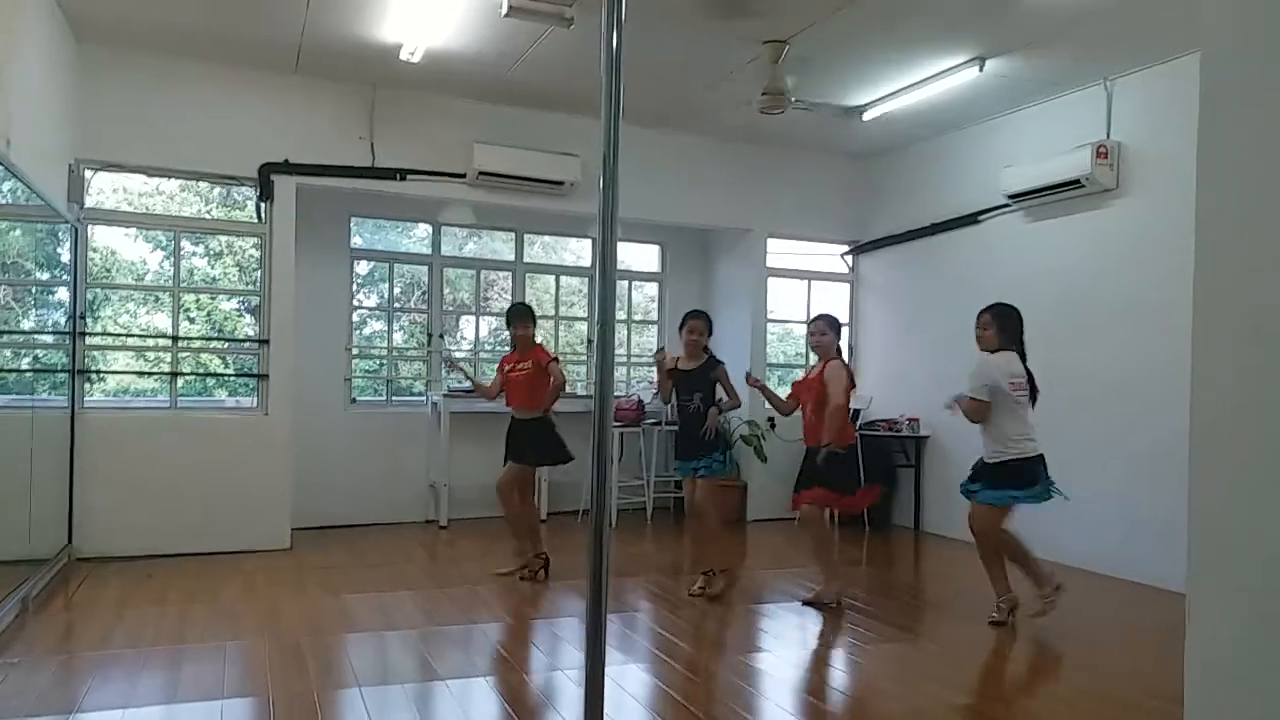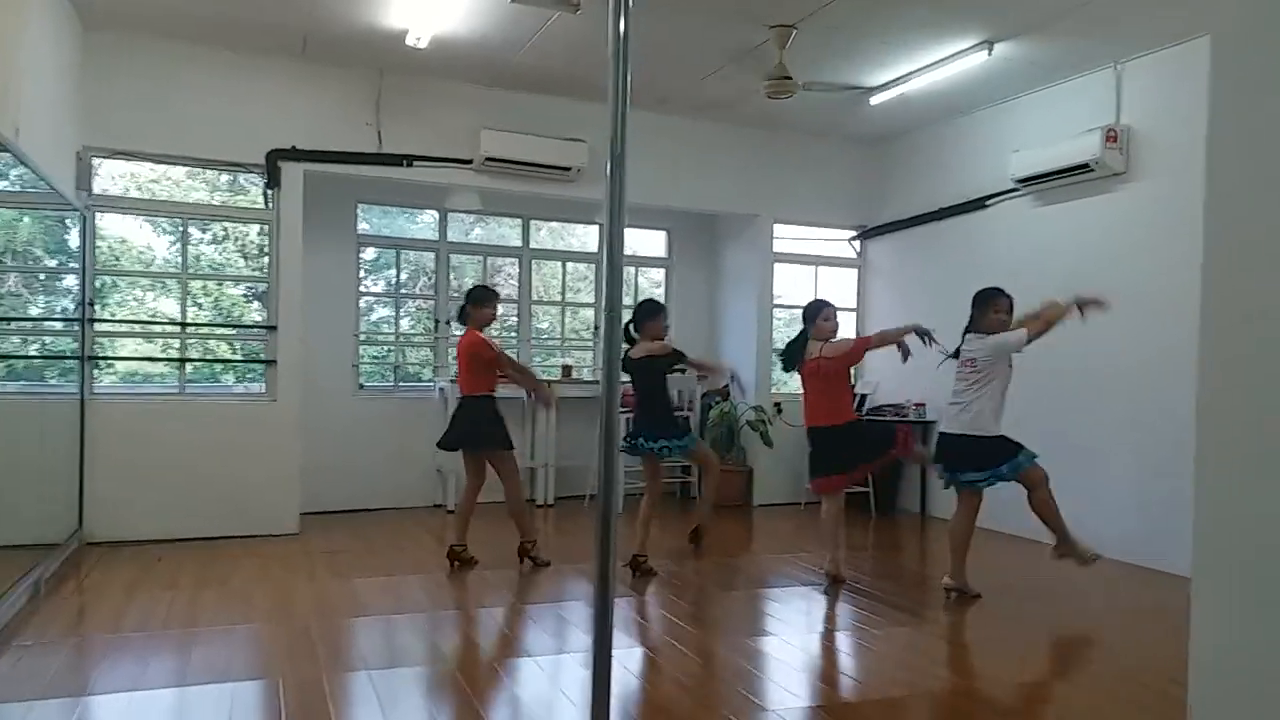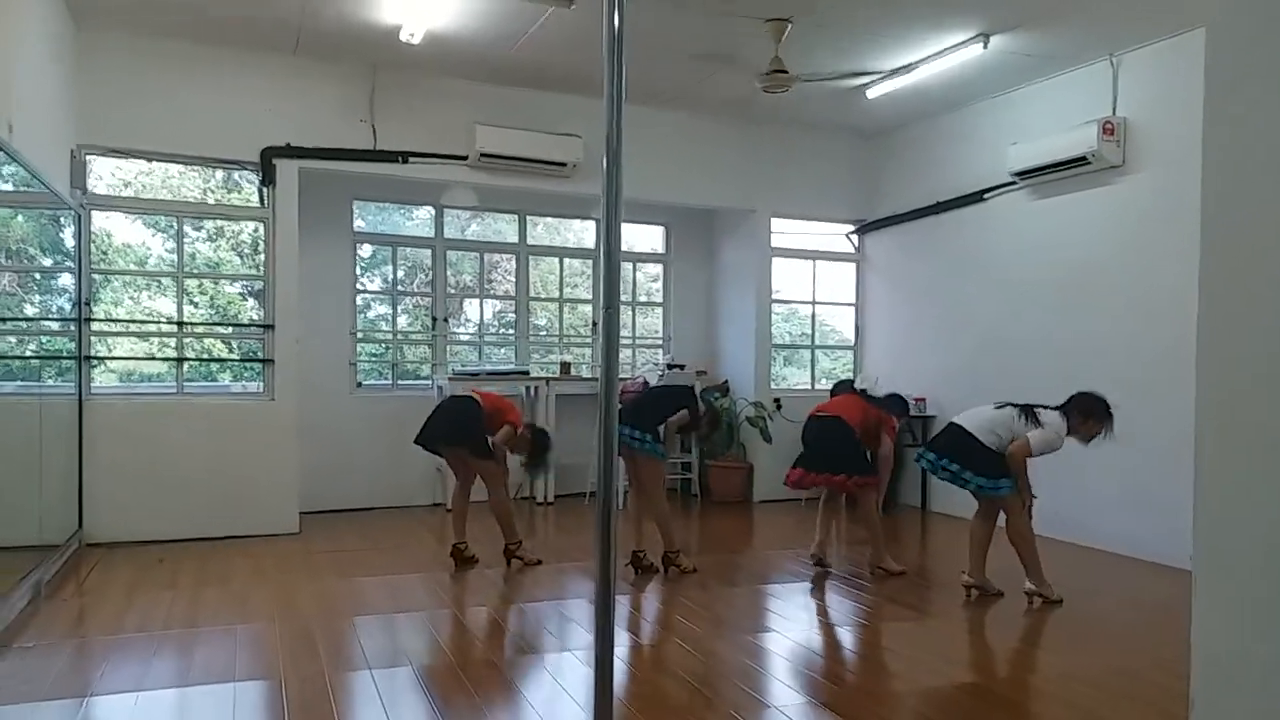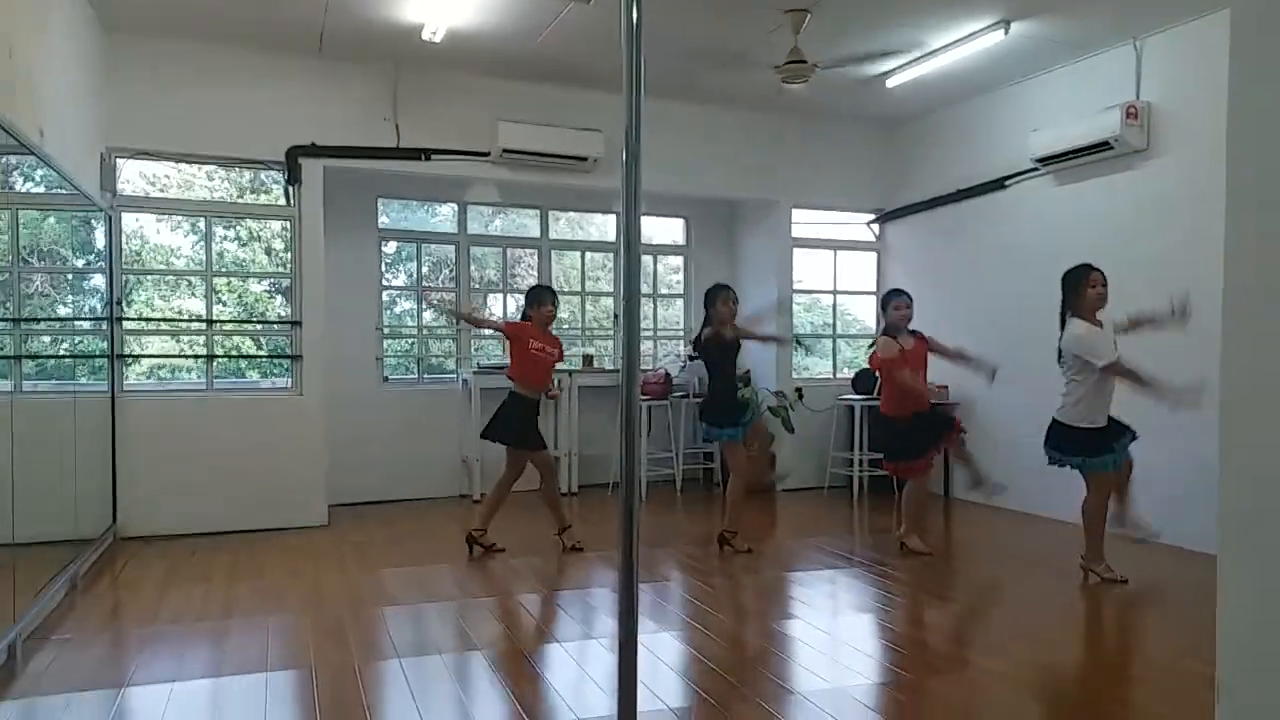
dt=1s
person 1, frame 1
left shoulder: (987, 364)
right shoulder: (1017, 365)
left elbow: (975, 414)
left wrist: (959, 403)
left hip: (1012, 461)
right hip: (1023, 458)
left knee: (987, 526)
right knee: (980, 525)
left ankle: (1045, 582)
right ankle: (1006, 598)
person 1, frame 2
left shoulder: (970, 341)
right shoulder: (994, 345)
left elbow: (1021, 325)
right elbow: (1038, 327)
left wrist: (1063, 306)
right wrist: (1074, 303)
left hip: (951, 438)
right hip: (979, 439)
left knee: (967, 504)
right knee: (1036, 479)
left ankle: (955, 577)
right ankle: (1067, 544)
person 1, frame 3
left shoulder: (1047, 417)
right shoulder: (1056, 431)
left elbow: (1016, 453)
right elbow: (1015, 454)
left wrist: (1022, 489)
right wrist: (1023, 492)
left hip: (956, 437)
right hip: (971, 446)
left knee: (990, 505)
right knee: (1017, 511)
left ankle: (974, 574)
right ankle: (1037, 582)
person 1, frame 4
left shoulder: (1099, 325)
right shoulder: (1079, 333)
left elbow: (1130, 323)
right elbow: (1121, 370)
left wrist: (1167, 317)
right wrist: (1164, 391)
left hip: (1097, 420)
right hip: (1076, 425)
left knee: (1122, 463)
right knee: (1100, 485)
left ankle: (1122, 514)
right ankle: (1094, 560)
person 2, frame 1
left shoulder: (833, 366)
right shoulder: (812, 372)
left elbow: (838, 404)
right elbow: (788, 408)
left wrist: (826, 444)
right wrist: (764, 391)
left hip: (835, 453)
right hip: (819, 453)
left knee: (810, 511)
right knee: (810, 515)
left ankle: (834, 580)
right ankle: (830, 583)
person 2, frame 2
left shoulder: (804, 354)
right shoulder: (834, 350)
left elbow: (865, 341)
right elbow: (875, 339)
left wrist: (897, 337)
right wrist: (912, 330)
left hip: (819, 433)
right hip: (844, 430)
left knee: (831, 497)
right knee: (899, 439)
left ankle: (833, 564)
person 2, frame 3
left shoulder: (861, 403)
right shoulder: (887, 419)
right elbow: (885, 457)
right wrist: (879, 494)
left hip: (813, 427)
right hip: (838, 430)
left knee: (833, 490)
right knee: (867, 491)
left ankle: (819, 547)
right ankle: (879, 555)
person 2, frame 4
left shoulder: (917, 338)
right shoulder: (885, 345)
left elbow: (951, 352)
right elbow: (909, 380)
left wrist: (980, 365)
right wrist: (929, 393)
left hip: (924, 412)
right hip: (897, 419)
left knee: (954, 436)
right knee: (917, 476)
left ankle: (977, 478)
right ankle: (909, 533)
person 3, frame 1
left shoulder: (714, 365)
right shoulder: (673, 364)
left elbow: (734, 400)
right elbow: (665, 397)
left wrist: (716, 408)
right wrist: (661, 369)
left hip: (709, 443)
right hip: (685, 443)
left knee: (703, 505)
right knee: (697, 507)
left ankle: (720, 568)
right ankle: (708, 572)
person 3, frame 2
left shoulder: (628, 354)
right shoulder: (661, 350)
right elbow: (698, 365)
right wrist: (724, 370)
left hip: (641, 429)
right hip: (666, 426)
left knee: (652, 491)
right knee: (711, 466)
left ankle: (638, 557)
right ankle: (700, 526)
person 3, frame 3
left shoulder: (679, 395)
right shoulder: (696, 410)
right elbow: (671, 424)
right wrist: (662, 462)
left hip: (625, 422)
right hip: (641, 428)
left knee: (639, 491)
right knee: (655, 494)
left ankle: (639, 554)
right ankle: (672, 553)
person 3, frame 4
left shoulder: (728, 335)
right shoulder: (710, 335)
left elbow: (751, 335)
right elbow: (734, 332)
left wrist: (783, 339)
left hip: (732, 401)
right hip: (719, 407)
left knee: (759, 434)
right knee: (740, 470)
right ankle: (728, 532)
person 4, frame 1
left shoulder: (540, 352)
right shoulder: (507, 360)
left elbow: (558, 380)
right elbow: (491, 392)
left wrist: (545, 407)
right wrist: (463, 372)
left hip: (535, 429)
right hip: (517, 428)
left knee: (505, 487)
right knee: (523, 496)
left ankle: (525, 554)
right ankle: (538, 556)
person 4, frame 2
left shoulder: (472, 340)
right shoulder: (476, 340)
left elbow: (503, 370)
right elbow: (511, 367)
left wrist: (533, 387)
right wrist: (538, 388)
left hip: (468, 413)
right hip: (480, 413)
left knee: (474, 481)
right knee: (511, 480)
left ankle: (458, 547)
right ankle: (528, 544)
person 4, frame 3
left shoulder: (503, 411)
right shoulder: (515, 419)
right elbow: (497, 442)
right wrist: (502, 472)
left hip: (443, 415)
right hip: (463, 417)
left knee: (464, 480)
right knee: (495, 482)
left ankle: (460, 546)
right ankle: (513, 545)
person 4, frame 4
left shoulder: (555, 343)
right shoulder: (520, 331)
right elbow: (483, 323)
left wrist: (553, 390)
right wrist: (451, 312)
left hip: (530, 409)
right hip: (517, 408)
left knee: (512, 473)
right knee: (547, 468)
left ankle: (479, 531)
right ankle: (563, 529)
